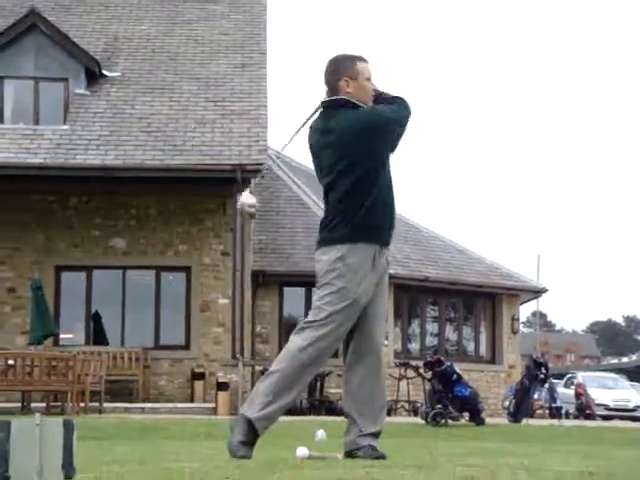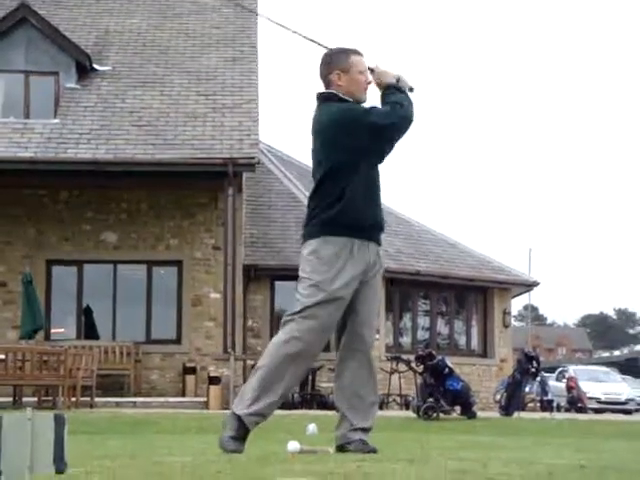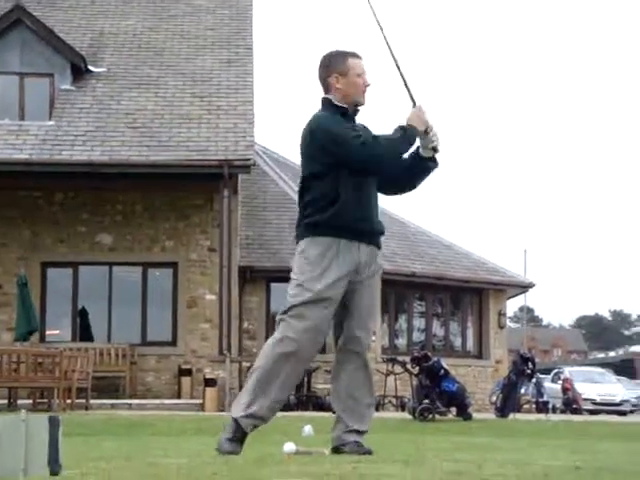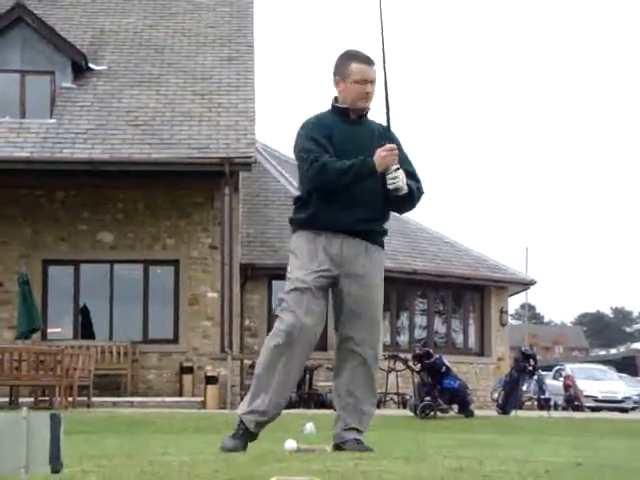
dt=0.3s
person 1, frame 1
left shoulder: (324, 126)
right shoulder: (365, 122)
right elbow: (401, 108)
left wrist: (364, 97)
right wrist: (371, 96)
left hip: (369, 250)
right hip: (350, 250)
left knee: (368, 348)
right knee: (316, 337)
left ankle: (362, 436)
right ankle: (252, 419)
person 1, frame 2
left shoulder: (346, 120)
right shoulder: (340, 116)
left elbow: (383, 135)
right elbow: (399, 117)
left wrist: (390, 87)
right wrist: (392, 85)
left hip: (364, 245)
right hip: (333, 244)
left knee: (360, 342)
right knee: (301, 333)
left ankle: (353, 430)
right ankle: (242, 416)
person 1, frame 3
left shoulder: (360, 133)
right shoulder: (322, 127)
left elbow: (395, 180)
right elbow: (375, 157)
left wrist: (426, 152)
right wrist: (409, 130)
left hip: (366, 249)
right hip: (324, 245)
left knee: (357, 345)
right knee: (295, 336)
left ankle: (349, 432)
right ankle: (241, 422)
person 1, frame 4
left shoulder: (383, 135)
right shoulder: (315, 128)
left elbow: (405, 198)
right elbow: (318, 174)
left wrist: (402, 183)
right wrist: (370, 167)
left hip: (366, 248)
right hip: (316, 241)
left knee: (360, 343)
right knee: (292, 331)
left ankle: (350, 430)
right ankle: (250, 420)
